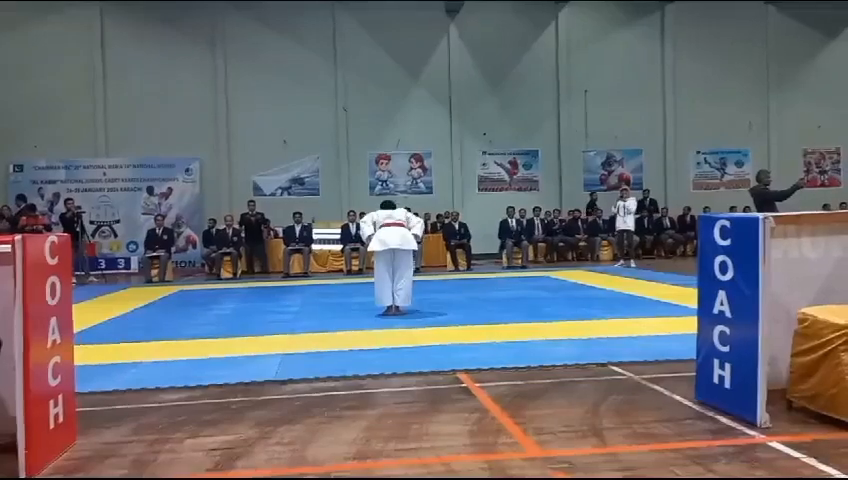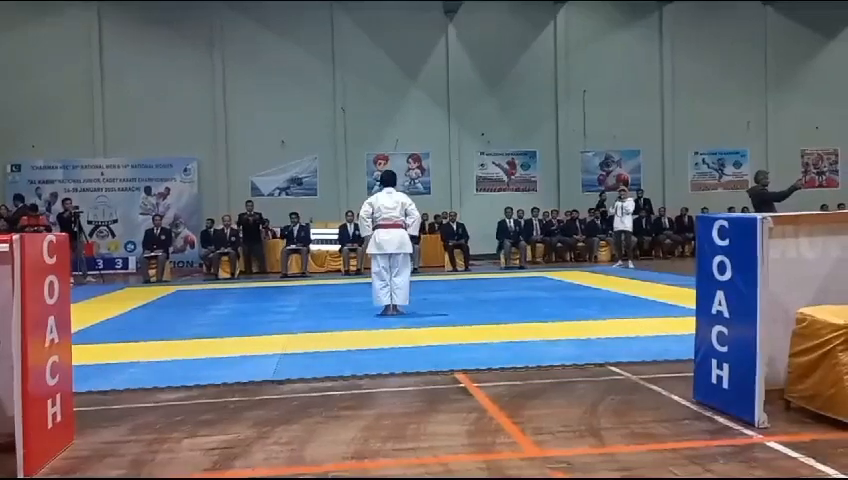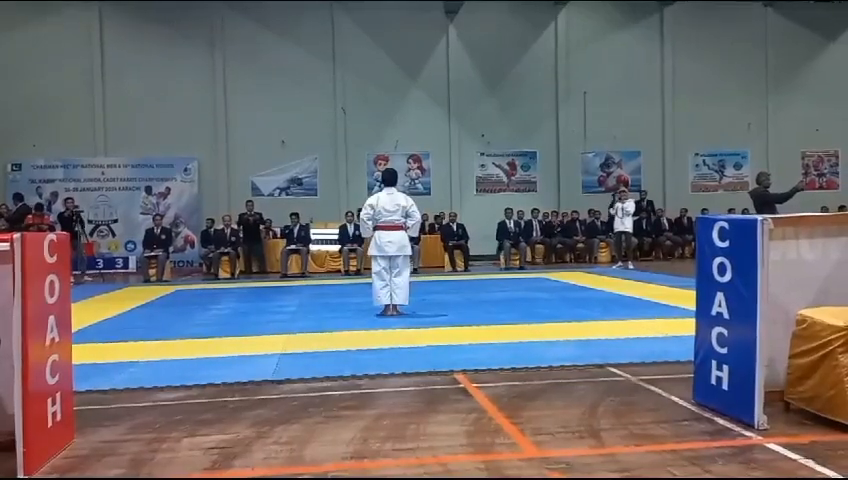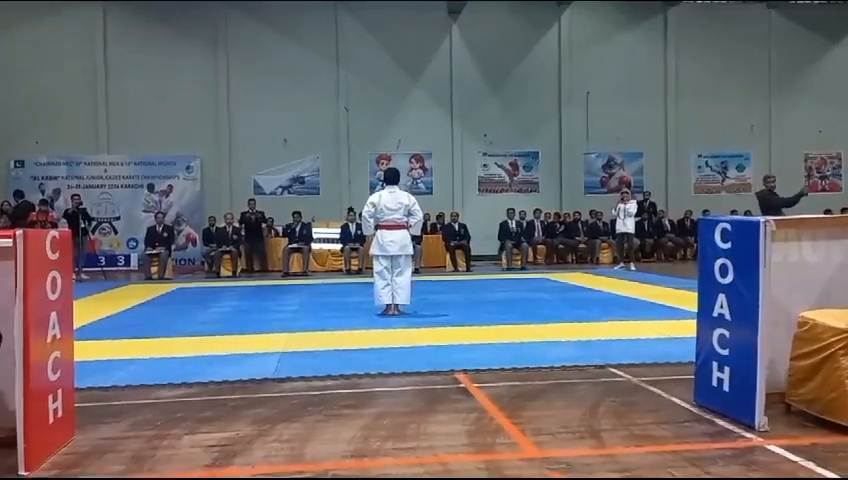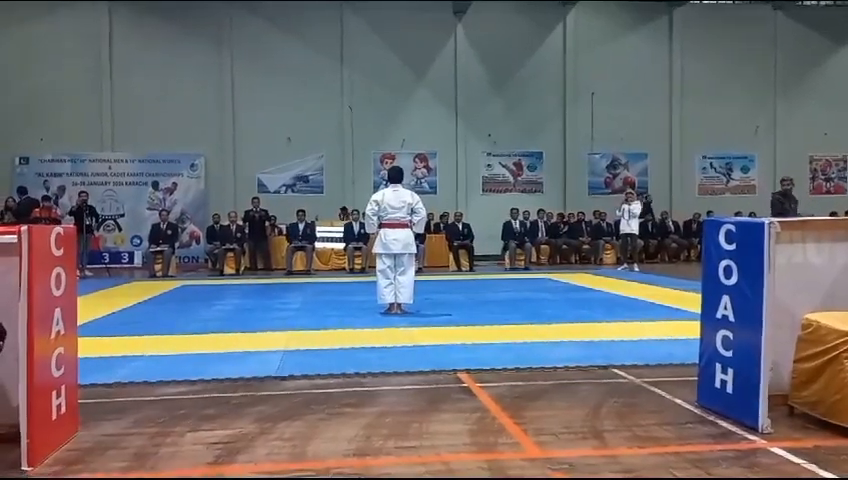
dt=0.4s
person 1, frame 1
left shoulder: (375, 214)
right shoulder: (403, 212)
left elbow: (365, 222)
right elbow: (418, 222)
left wrist: (369, 238)
right wrist: (414, 237)
left hip: (383, 238)
right hip: (402, 237)
left knee: (383, 275)
right knee: (403, 274)
left ankle: (389, 307)
right ankle: (398, 307)
person 1, frame 2
left shoulder: (374, 199)
right shoulder: (403, 197)
left elbow: (364, 216)
right elbow: (415, 216)
left wrist: (368, 235)
right wrist: (408, 232)
left hip: (380, 238)
right hip: (400, 237)
left knee: (381, 274)
right knee: (400, 273)
left ankle: (387, 307)
right ankle: (396, 307)
person 1, frame 3
left shoulder: (374, 199)
right shoulder: (404, 198)
left elbow: (364, 217)
right elbow: (416, 217)
left wrist: (370, 234)
right wrist: (408, 233)
left hip: (381, 238)
right hip: (399, 238)
left knee: (381, 274)
right knee: (399, 274)
left ankle: (387, 307)
right ankle: (395, 307)
person 1, frame 4
left shoulder: (376, 197)
right shoulder: (407, 197)
left elbow: (366, 215)
right elbow: (418, 215)
left wrist: (372, 232)
right wrist: (409, 231)
left hip: (383, 237)
right hip: (401, 237)
left knee: (383, 273)
right knee: (401, 273)
left ankle: (388, 306)
right ankle: (397, 306)
person 1, frame 5
left shoulder: (379, 195)
right shoulder: (411, 195)
left elbow: (369, 213)
right elbow: (421, 214)
left wrist: (375, 230)
right wrist: (413, 229)
left hip: (386, 236)
right hip: (405, 236)
left knee: (385, 272)
right knee: (405, 272)
left ankle: (391, 305)
right ankle: (400, 305)
